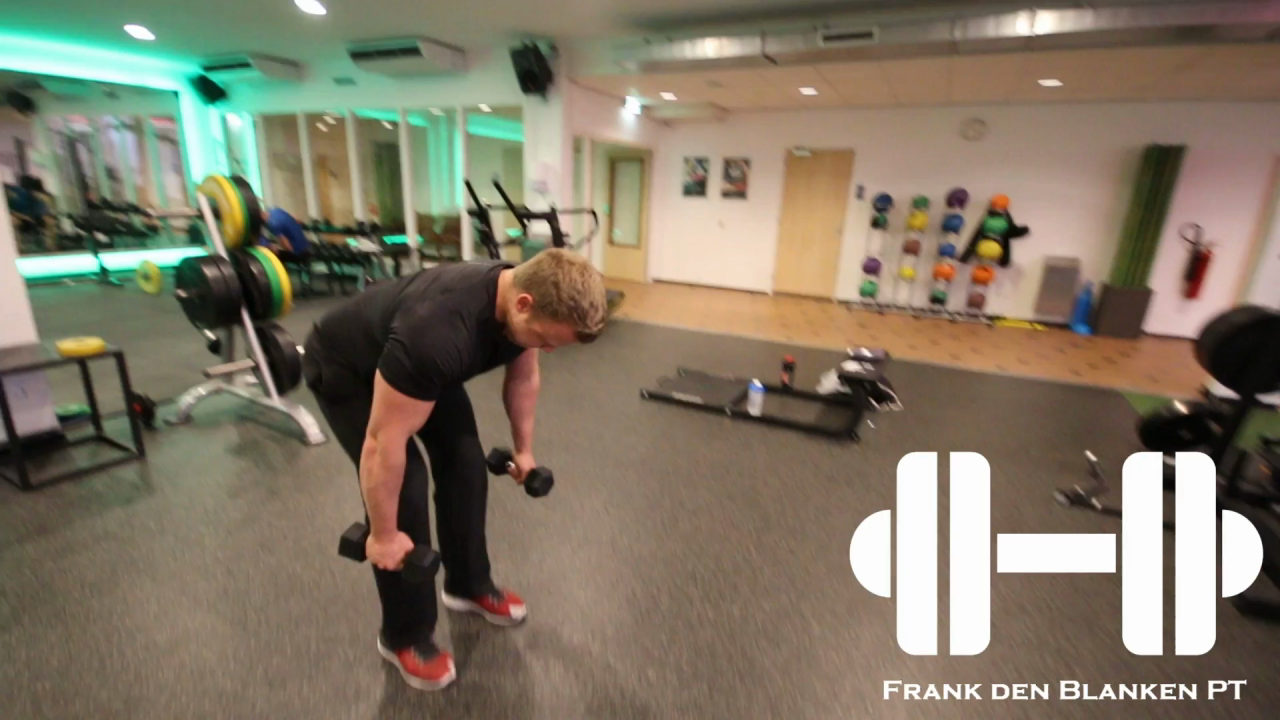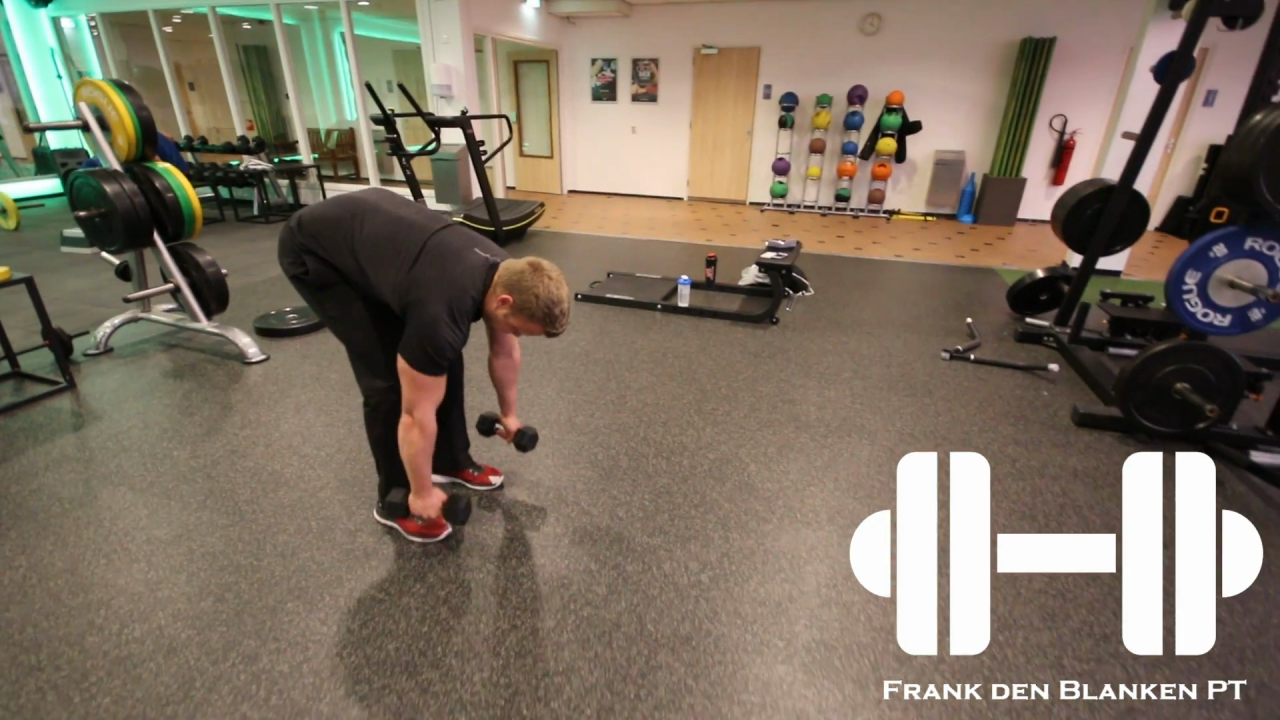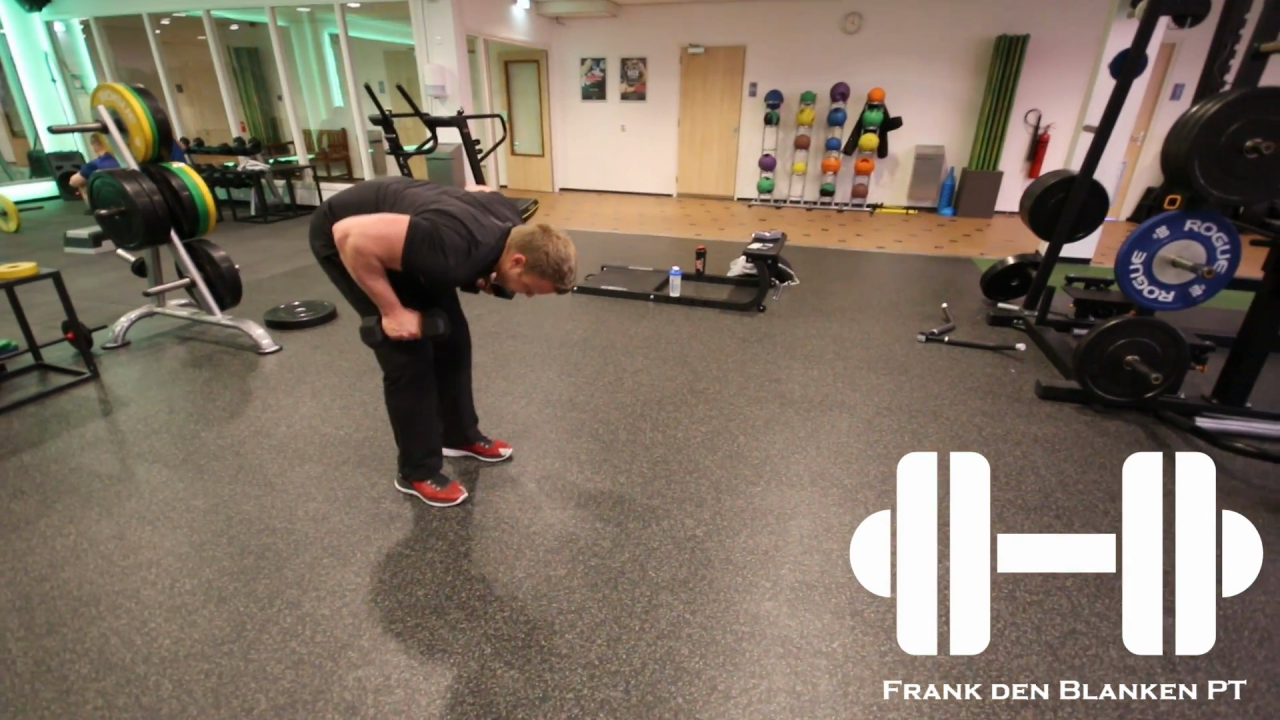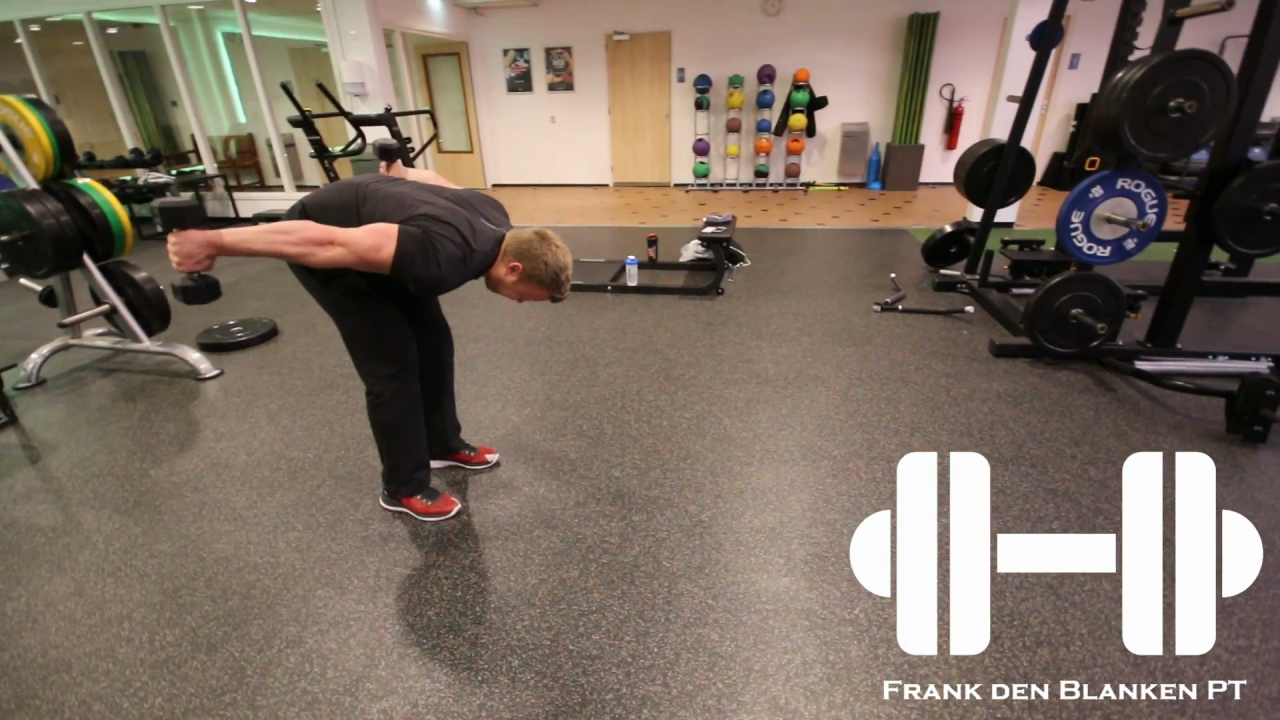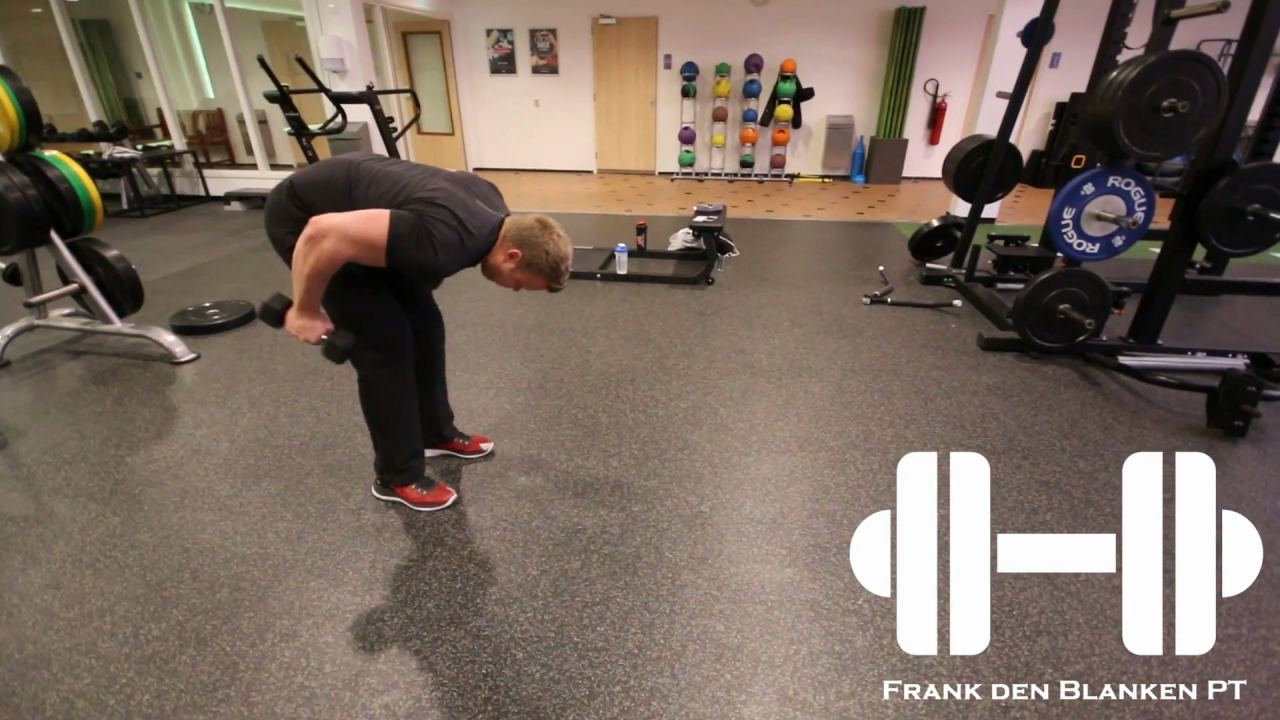
dt=1s
person 1, frame 1
left shoulder: (525, 296)
right shoulder: (439, 331)
left elbow: (522, 377)
right elbow: (384, 442)
left wrist: (523, 449)
right wrist: (384, 534)
left hip: (408, 360)
right hip: (343, 369)
left knee: (465, 466)
right knee: (403, 488)
left ankle: (469, 586)
right ankle: (404, 637)
person 1, frame 2
left shoulder: (504, 274)
right shoulder: (441, 312)
left elbow: (505, 353)
right elbow: (418, 416)
left wrist: (508, 413)
right wrist: (422, 493)
right hip: (314, 250)
left knee: (443, 360)
right knee: (387, 377)
left ankle: (451, 461)
person 1, frame 3
left shoulder: (511, 224)
right shoulder: (451, 252)
left elbow: (479, 190)
right elbow: (350, 235)
left wrist: (482, 272)
right wrist: (392, 311)
left hip: (392, 214)
right hip: (342, 235)
left knee: (451, 335)
right knee: (408, 352)
left ankle: (461, 436)
right ankle: (418, 472)
person 1, frame 4
left shoulder: (494, 221)
right shoulder: (443, 259)
left elbow: (427, 177)
right elbow: (325, 243)
left wrist: (396, 171)
right wrist: (212, 244)
left hip: (364, 213)
right hip: (321, 232)
left knee: (433, 341)
right knee: (393, 362)
left ankle: (443, 444)
right ankle: (405, 488)
person 1, frame 5
left shoulder: (492, 210)
right shoulder: (442, 244)
right elbow: (325, 233)
right wrist: (306, 311)
left hip: (352, 199)
right hip: (302, 215)
left knee: (424, 327)
right knee: (387, 345)
left ankle: (435, 434)
right ankle: (398, 477)
